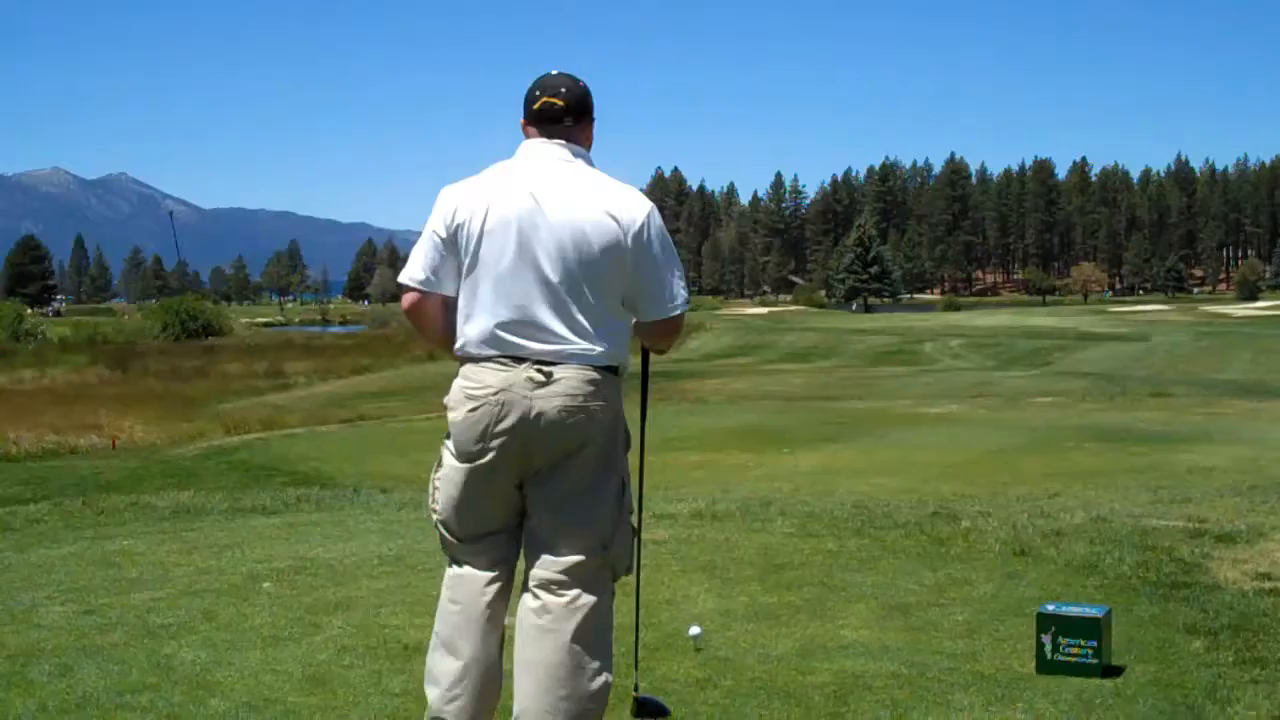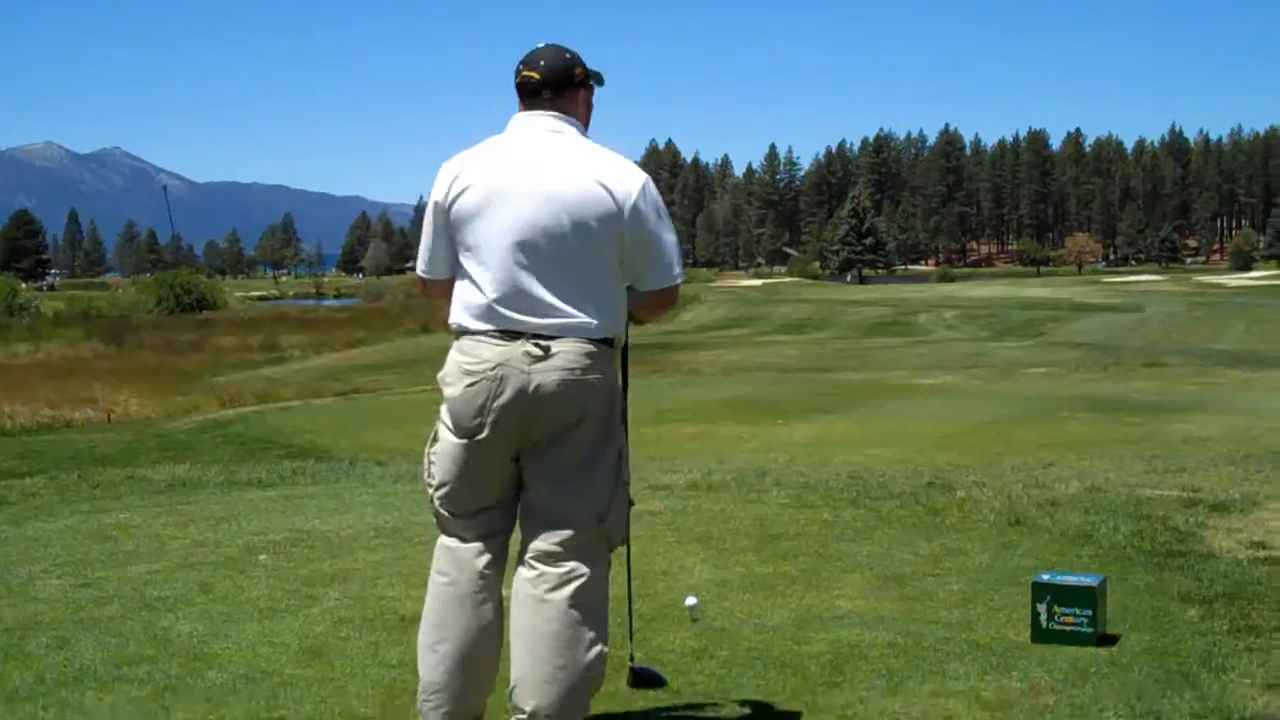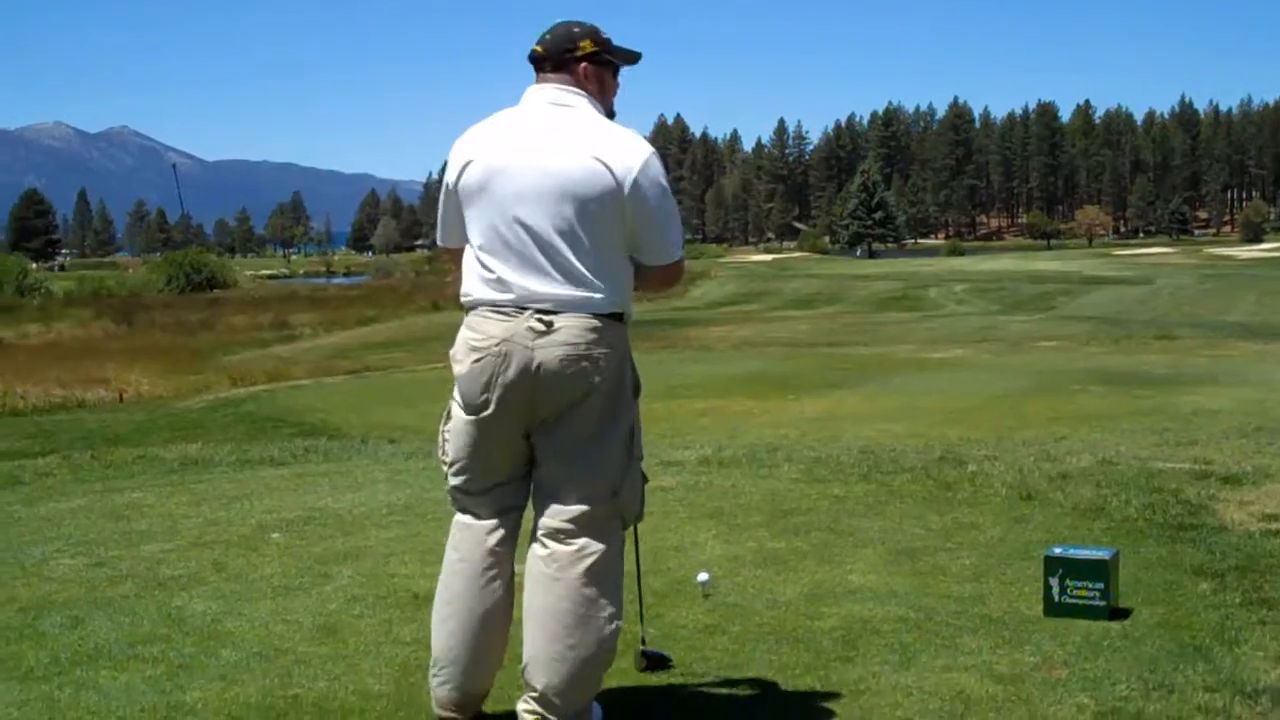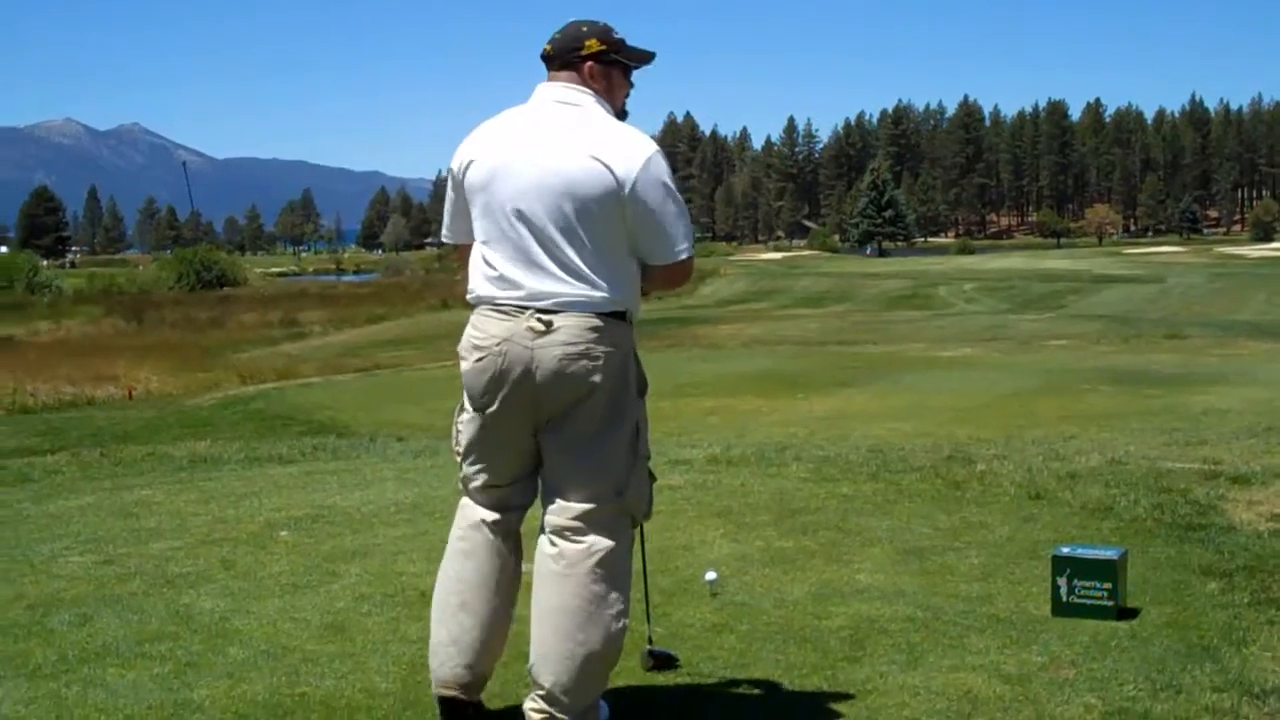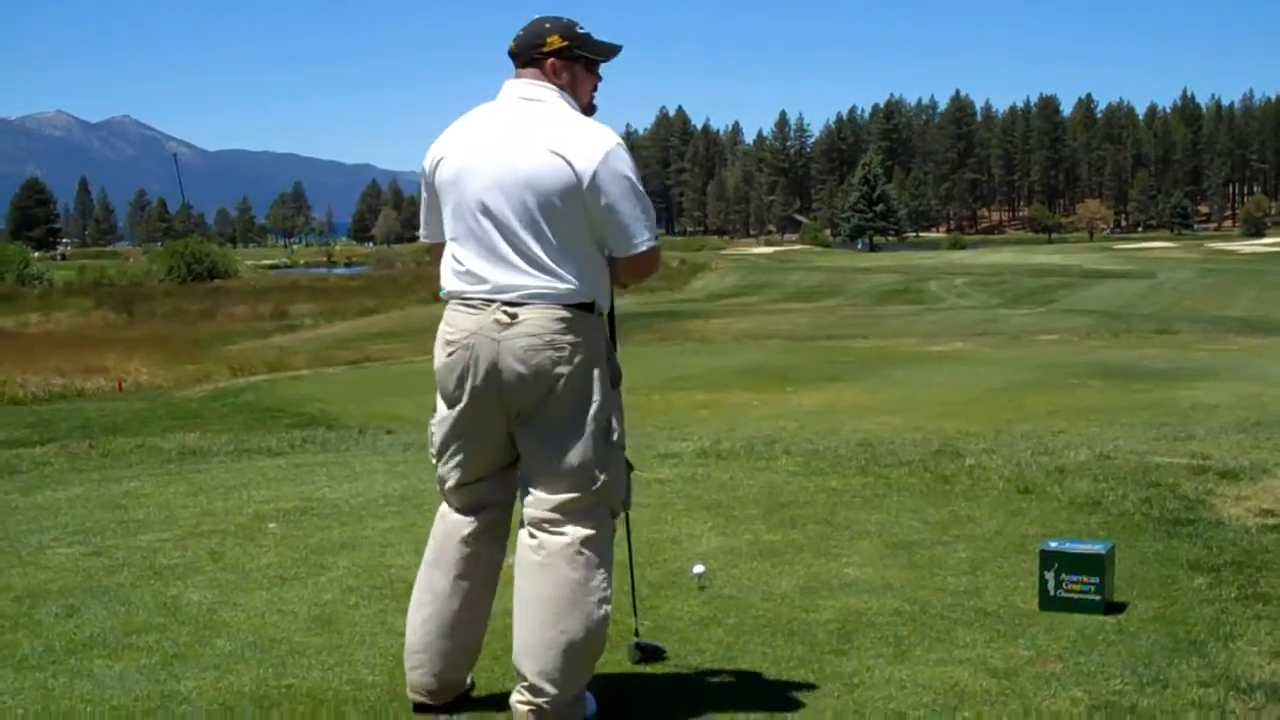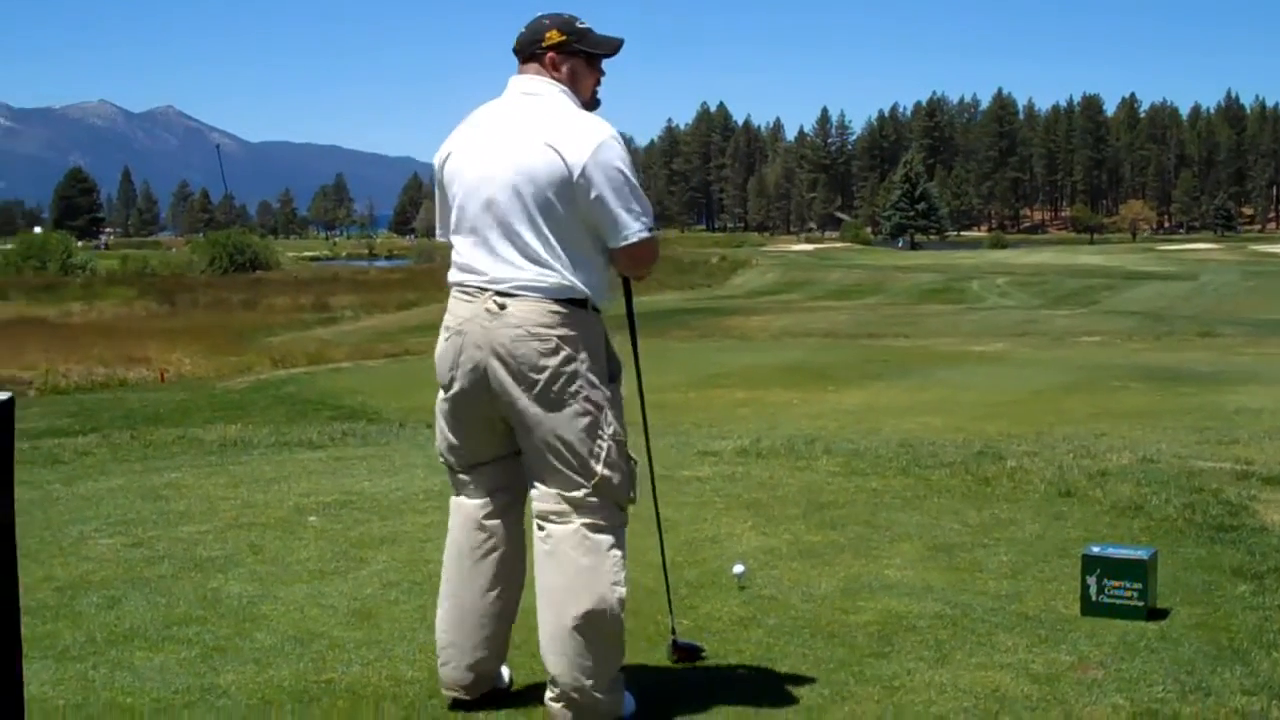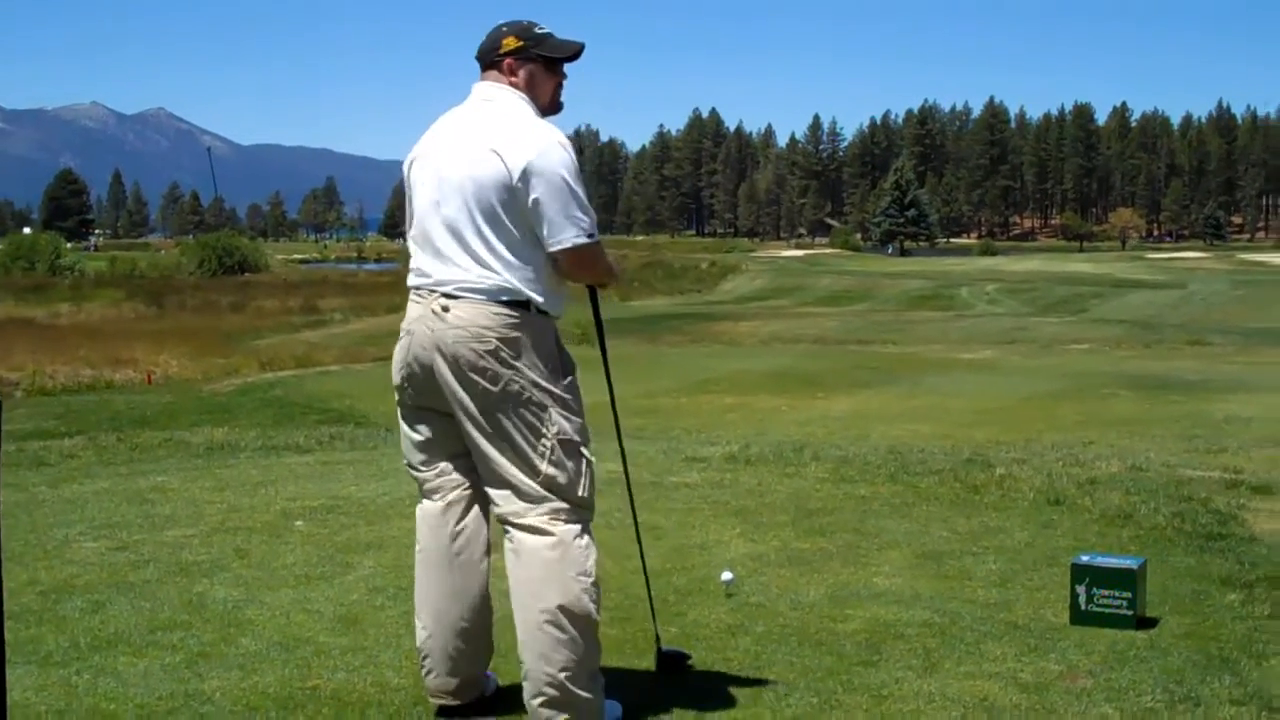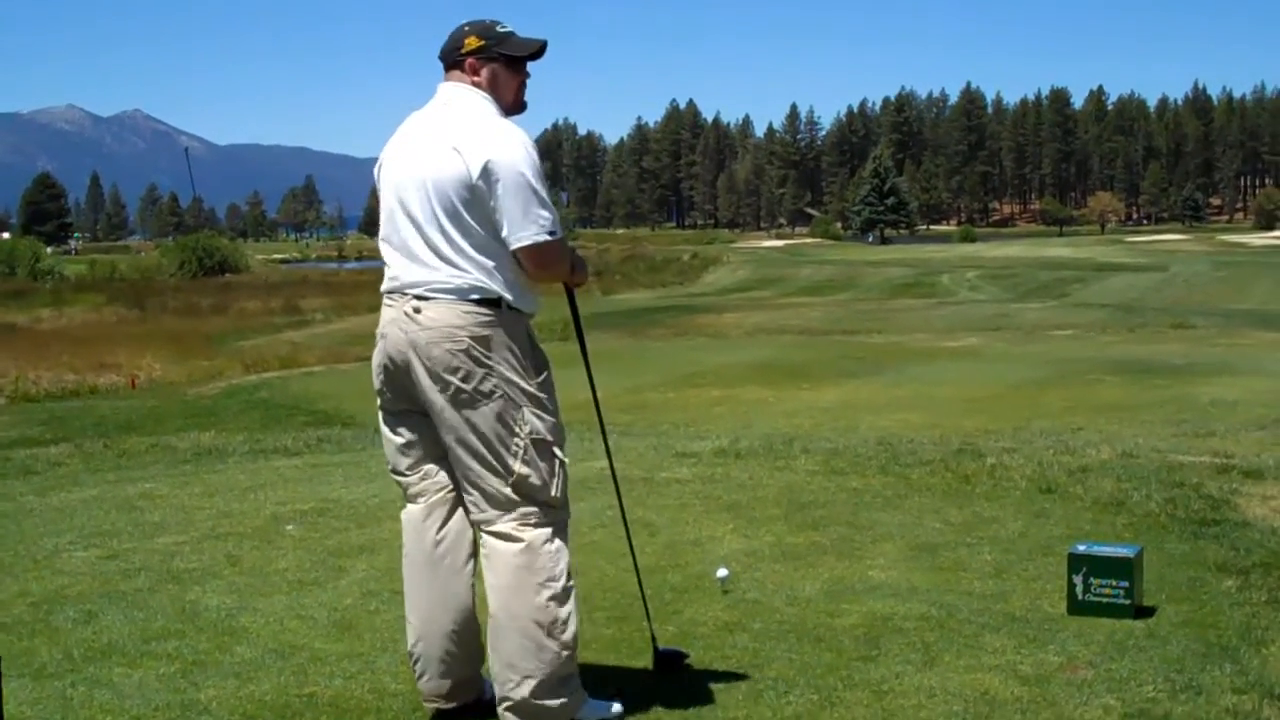
dt=0.3s
person 1, frame 1
left shoulder: (464, 197)
right shoulder: (629, 207)
left elbow: (420, 305)
right elbow: (664, 330)
left hip: (486, 394)
right hip: (580, 400)
left knee: (473, 570)
right knee: (569, 582)
person 1, frame 2
left shoulder: (460, 170)
right shoulder: (622, 178)
left elbow: (435, 284)
right elbow: (661, 296)
left hip: (480, 366)
right hip: (575, 372)
left knee: (466, 547)
right knee: (564, 555)
person 1, frame 3
left shoulder: (472, 143)
right shoulder: (626, 152)
right elbow: (665, 271)
left hip: (489, 340)
right hip: (582, 347)
left knee: (480, 517)
right knee: (577, 527)
person 1, frame 4
left shoulder: (479, 141)
right shoulder: (629, 150)
right elbow: (674, 268)
left hip: (494, 337)
right hip: (586, 346)
left knee: (486, 508)
right knee: (585, 524)
person 1, frame 5
left shoulder: (451, 139)
right shoulder: (592, 143)
right elbow: (641, 261)
left hip: (465, 332)
right hip: (554, 338)
left knee: (466, 509)
right knee: (567, 519)
person 1, frame 6
left shoulder: (462, 134)
right shoulder: (587, 135)
right elbow: (639, 253)
right wrist: (606, 261)
left hip: (468, 323)
right hip: (551, 333)
left knee: (480, 500)
right knee: (578, 511)
person 1, frame 7
left shoulder: (432, 138)
right shoulder: (536, 140)
right elbow: (575, 258)
right wrist: (605, 272)
left hip: (424, 325)
right hip: (499, 335)
left knee: (446, 501)
right knee: (546, 508)
person 1, frame 8
left shoulder: (402, 138)
right shoulder: (499, 137)
right elbow: (537, 255)
right wrist: (575, 269)
left hip: (400, 326)
right hip: (474, 333)
left knee: (430, 502)
right knee: (519, 511)
